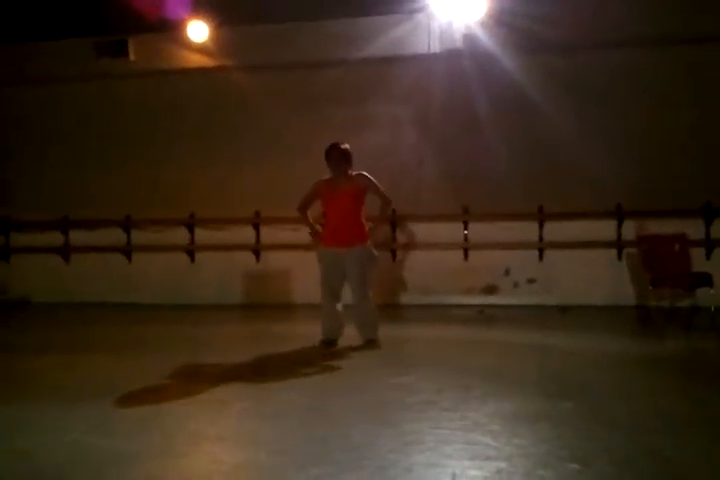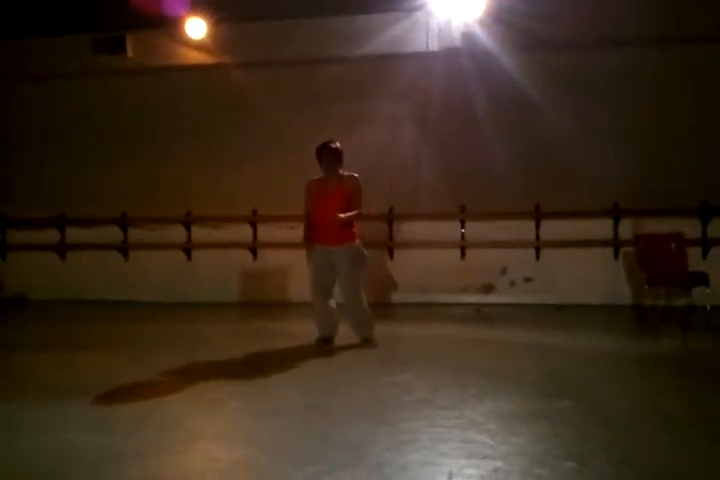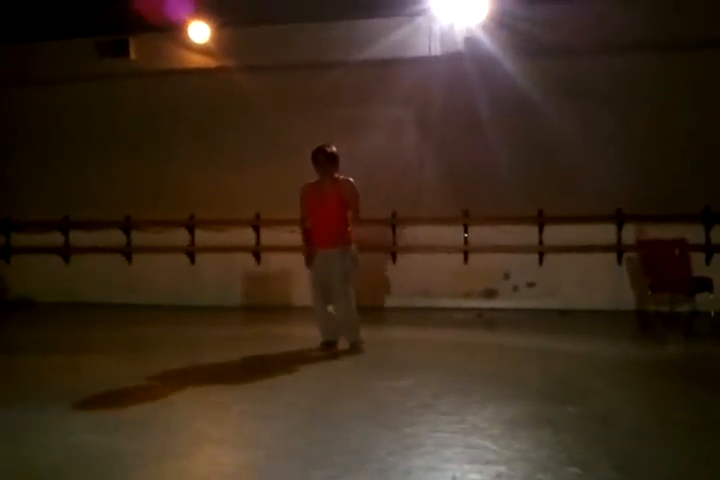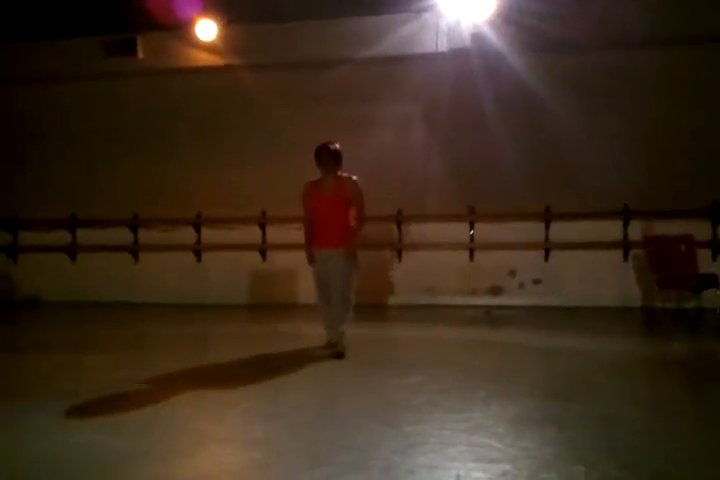
dt=0.3s
person 1, frame 1
left shoulder: (361, 180)
right shoulder: (321, 186)
left elbow: (386, 201)
right elbow: (302, 206)
left wrist: (376, 225)
right wrist: (312, 227)
left hip: (357, 246)
right hip: (329, 247)
left knee: (361, 293)
right knee: (329, 294)
left ankle: (370, 335)
right ankle: (330, 335)
person 1, frame 2
left shoulder: (351, 180)
right shoulder: (312, 185)
left elbow: (358, 208)
right elbow: (309, 215)
left wrist: (346, 217)
right wrist: (308, 233)
left hip: (346, 245)
right hip: (319, 246)
left knee: (352, 292)
right knee: (320, 293)
left ankle: (366, 333)
right ankle: (326, 333)
person 1, frame 3
left shoulder: (346, 185)
right shoulder: (307, 190)
left elbow: (355, 214)
right elbow: (304, 221)
left wrist: (346, 235)
right wrist: (307, 247)
left hip: (340, 249)
right hip: (317, 250)
left knee: (343, 295)
right knee: (320, 297)
left ankle: (354, 338)
right ankle: (330, 336)
person 1, frame 4
left shoulder: (350, 183)
right shoulder: (310, 188)
left elbow: (359, 215)
right elbow: (308, 220)
left wrist: (353, 242)
right wrist: (308, 247)
left hip: (342, 248)
right hip: (320, 249)
left knee: (341, 295)
right knee: (325, 296)
left ankle: (337, 339)
right ankle: (333, 336)
